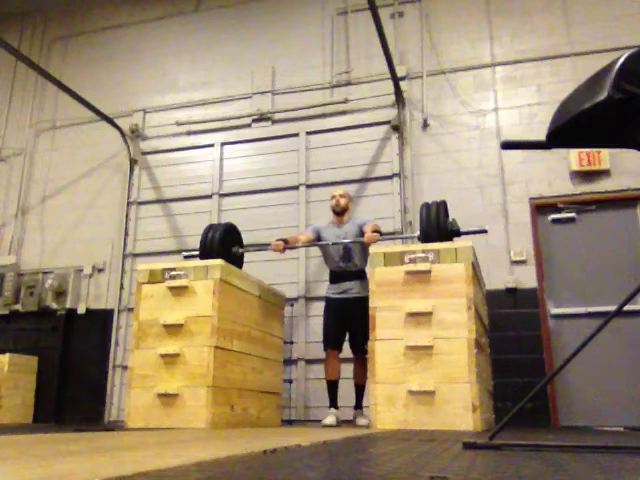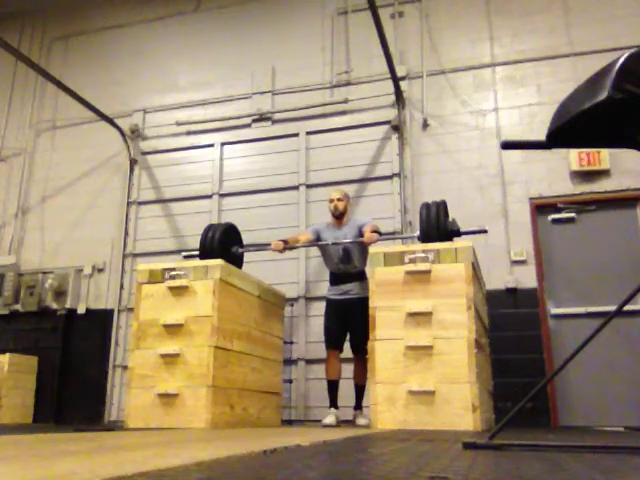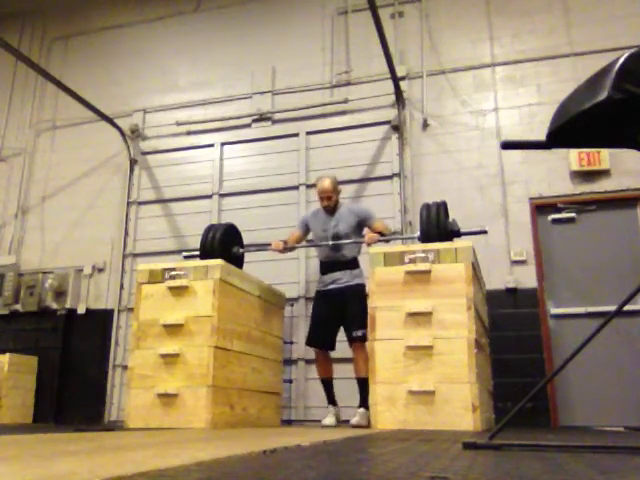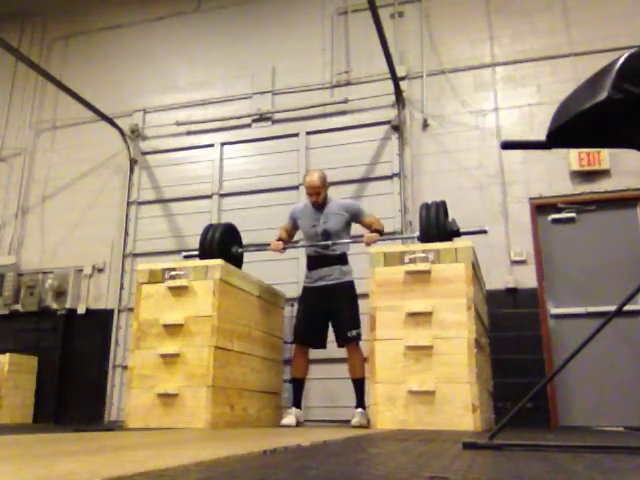
dt=1s
person 1, frame 1
left shoulder: (359, 224)
right shoulder: (322, 229)
left elbow: (372, 228)
right elbow: (302, 237)
left wrist: (373, 234)
right wrist: (284, 242)
left hip: (359, 295)
right hip: (334, 296)
left knee: (360, 353)
right knee: (331, 351)
left ankle: (359, 409)
right ankle: (333, 409)
person 1, frame 2
left shoulder: (359, 224)
right shoulder: (321, 229)
left elbow: (371, 229)
right elbow: (302, 238)
left wrist: (372, 234)
right wrist: (284, 243)
left hip: (360, 296)
right hip: (335, 297)
left knee: (360, 353)
right knee: (332, 351)
left ankle: (358, 409)
right ankle: (333, 409)
person 1, frame 3
left shoulder: (356, 211)
right shoulder: (310, 218)
left elbow: (385, 230)
right elbow: (294, 239)
left wrist: (376, 235)
right wrist: (283, 244)
left hip: (351, 285)
right hip: (324, 288)
left knee: (357, 343)
right knee: (318, 346)
left ankle: (363, 407)
right ankle: (332, 405)
person 1, frame 4
left shoulder: (346, 207)
right shoulder: (298, 211)
left elbow: (375, 224)
right elbow: (287, 231)
left wrist: (375, 234)
right wrist: (280, 241)
left hip: (341, 283)
right hip: (312, 285)
left knee: (351, 343)
right knee: (300, 344)
left ankle: (360, 408)
right ankle: (295, 408)
